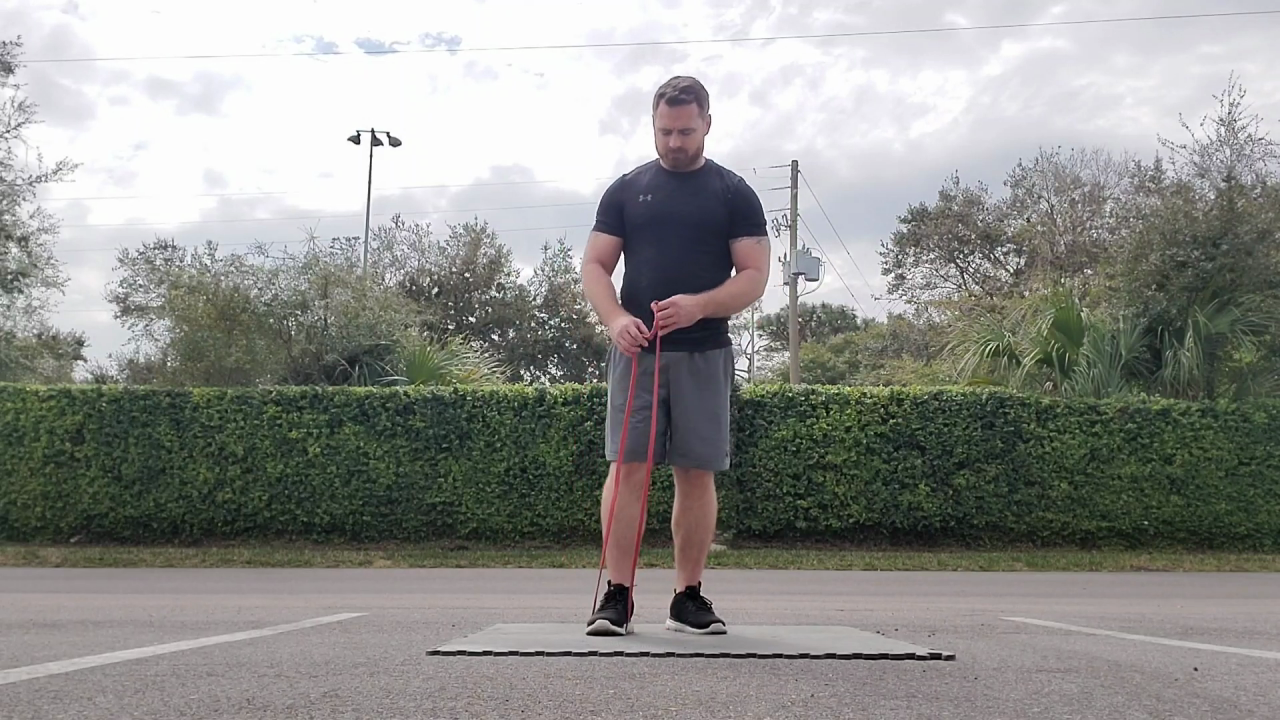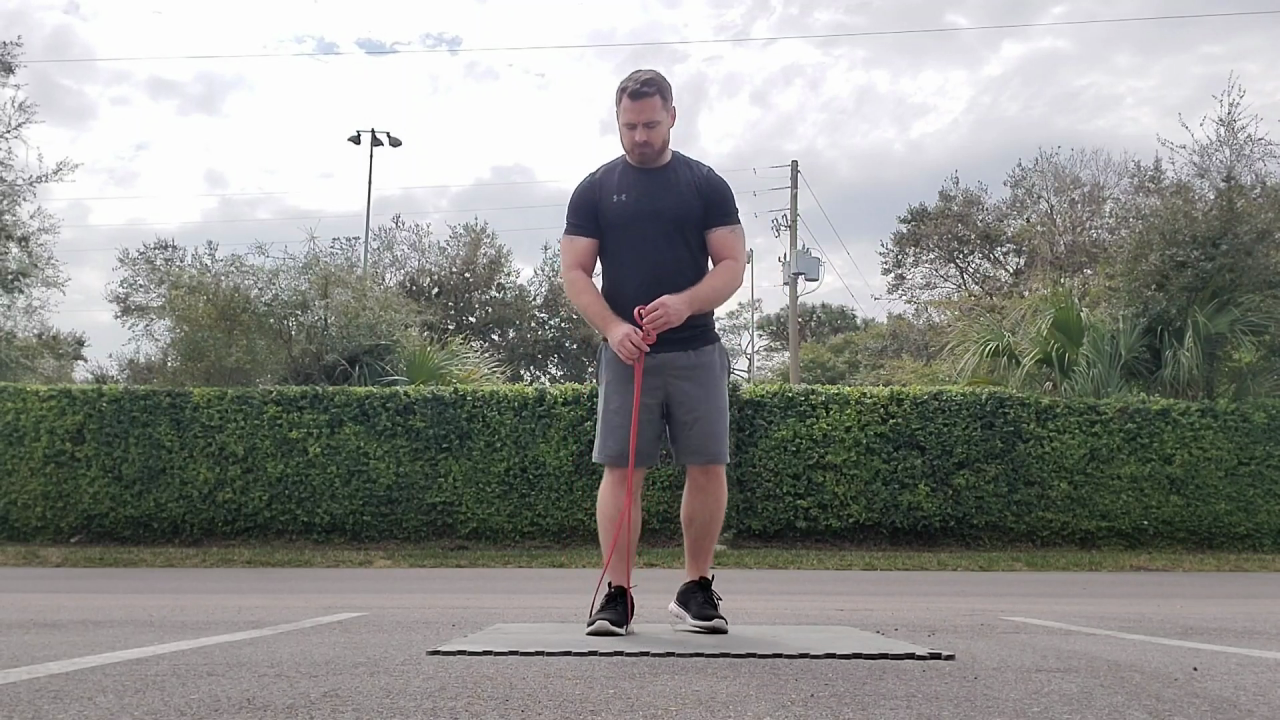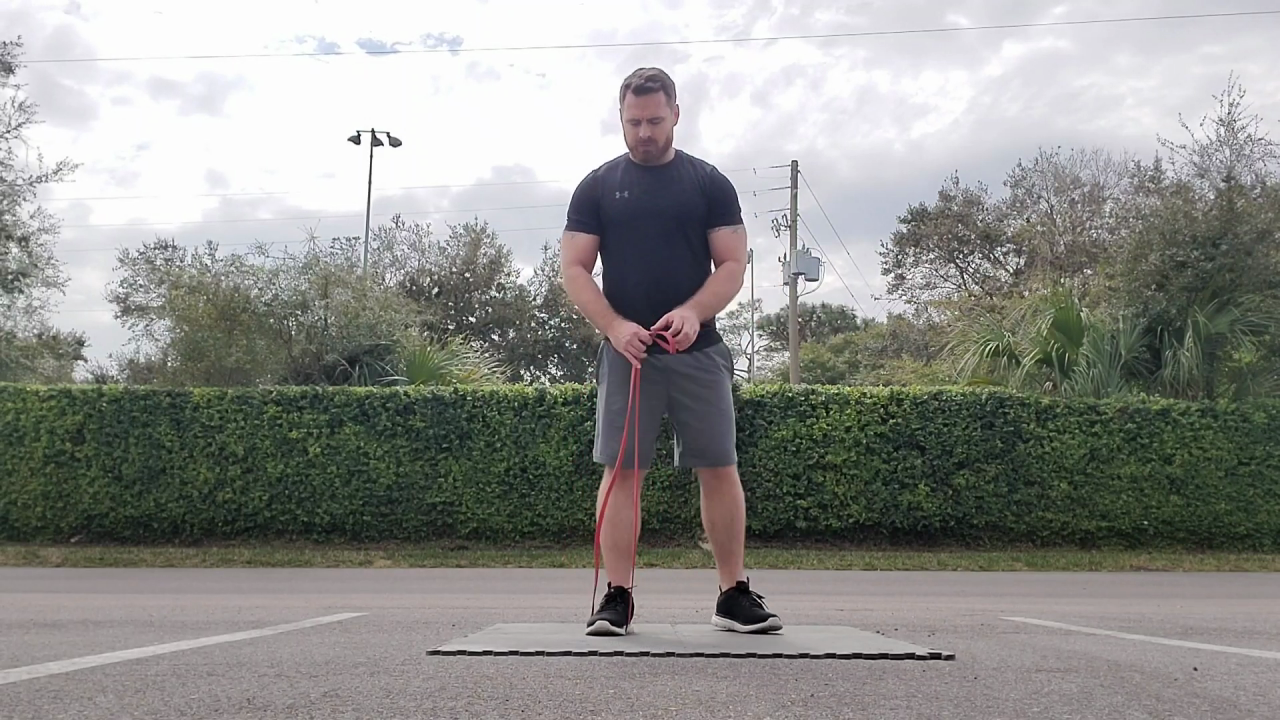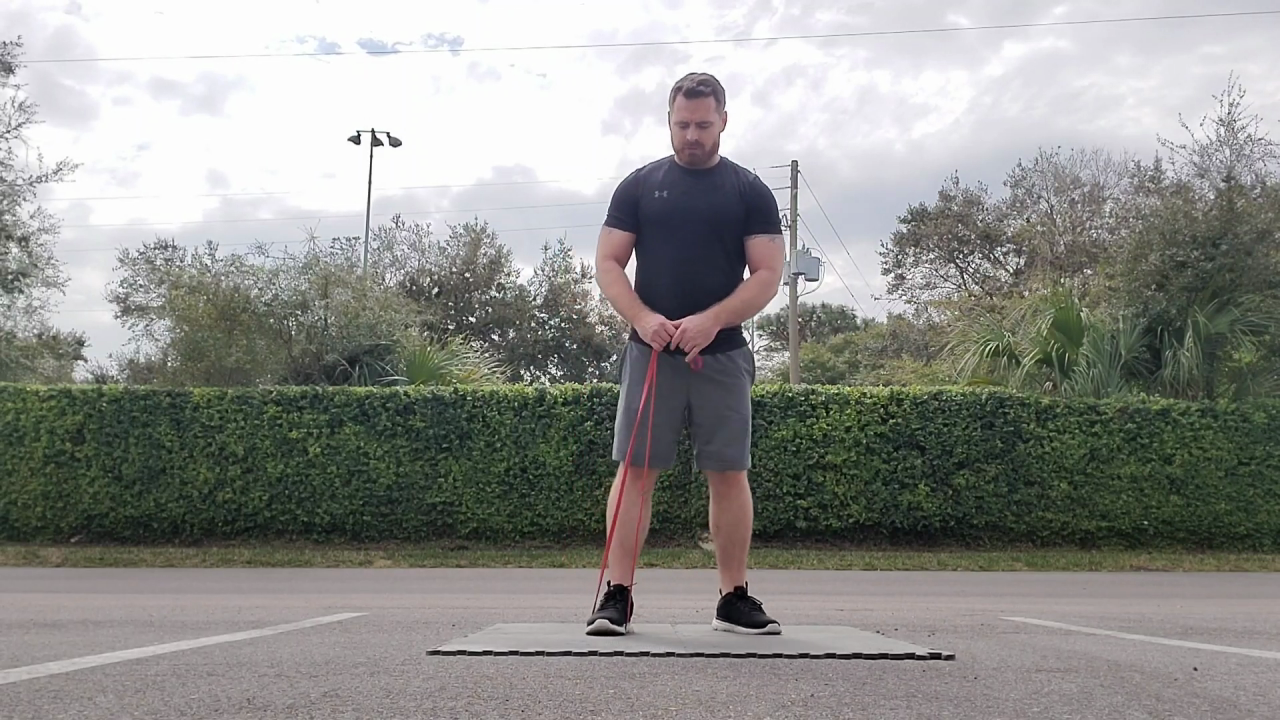
dt=0.3s
person 1, frame 1
left shoulder: (733, 193)
right shoulder: (625, 189)
left elbow: (754, 275)
right elbow: (594, 265)
left wrist: (700, 306)
right wrist: (615, 317)
left hip: (704, 353)
right hip: (637, 351)
left knee: (697, 474)
right knee: (628, 467)
left ankle: (688, 597)
right ankle: (617, 595)
person 1, frame 2
left shoulder: (706, 184)
right shoulder: (595, 189)
left elbow: (732, 264)
right elbow: (575, 271)
left wrist: (686, 303)
right wrist: (612, 325)
left hip: (697, 351)
right hip: (626, 352)
left knee: (708, 468)
right knee: (621, 471)
left ankle: (696, 587)
right ankle: (617, 595)
person 1, frame 3
left shoulder: (709, 183)
right shoulder: (597, 186)
left elbow: (733, 264)
right elbow: (574, 269)
left wrist: (693, 312)
right wrist: (615, 326)
left hip: (699, 351)
right hip: (627, 352)
left knee: (719, 469)
right knee: (622, 471)
left ankle: (734, 594)
right ankle: (617, 596)
person 1, frame 4
left shoulder: (750, 191)
right shoulder: (639, 185)
left elbow: (767, 274)
right elbow: (608, 262)
left wrist: (714, 320)
right wrist: (642, 317)
left hip: (722, 354)
right hip: (650, 351)
left knee: (729, 474)
right knee: (636, 468)
left ankle: (734, 598)
right ankle: (617, 595)
